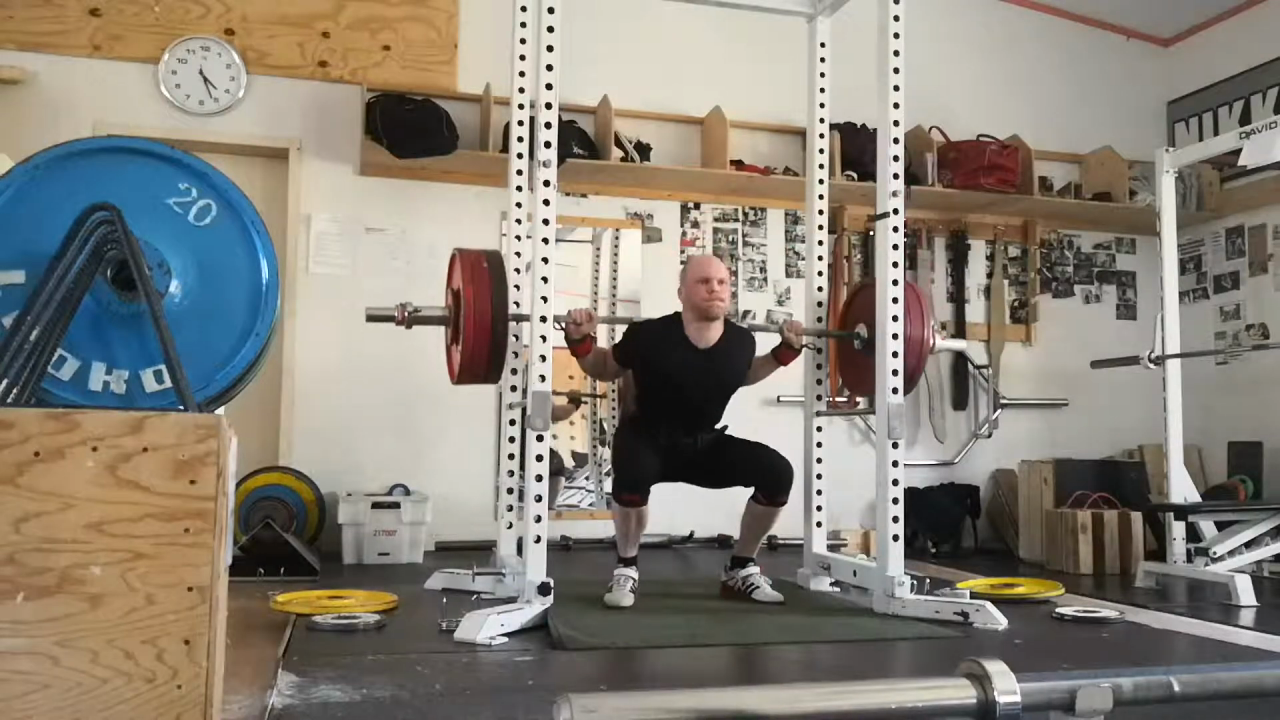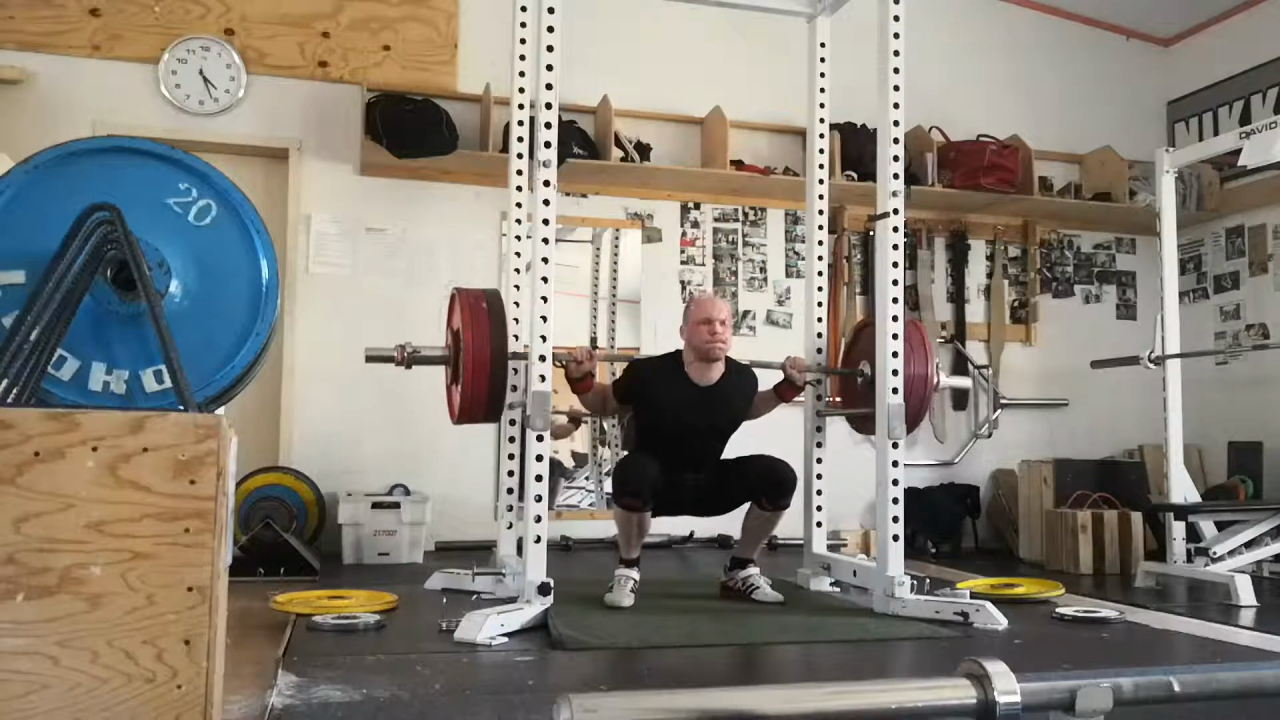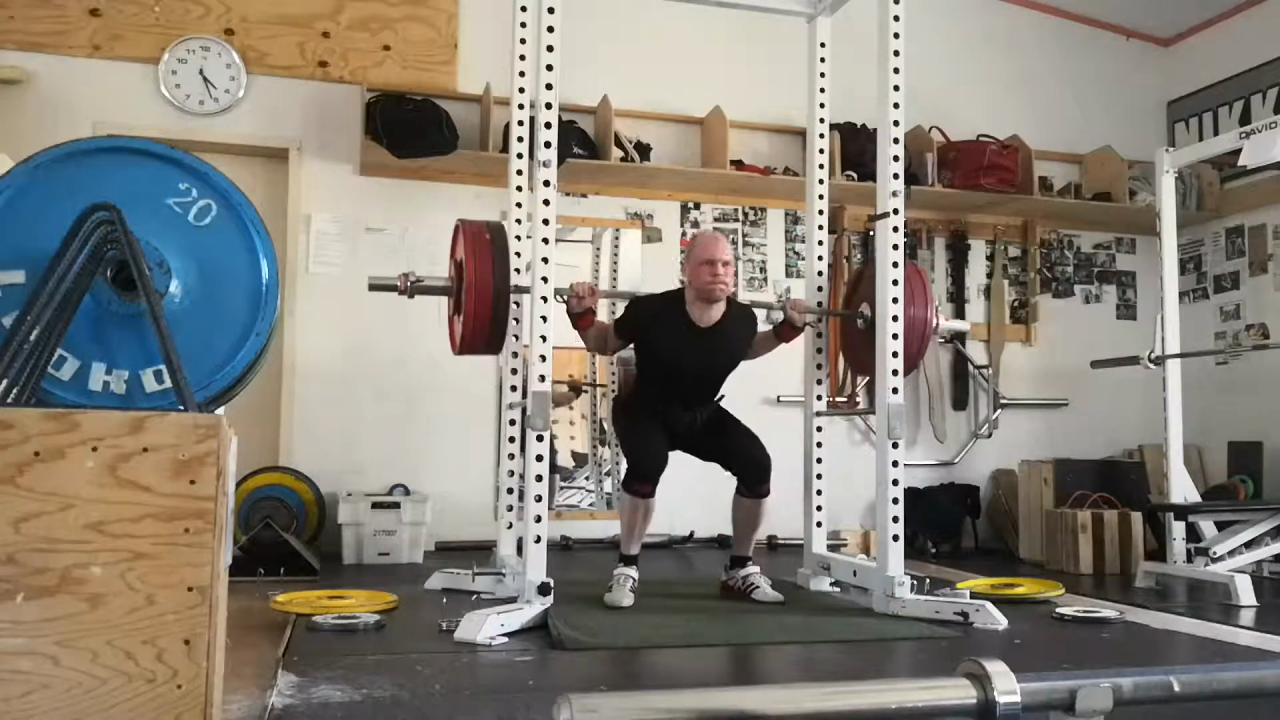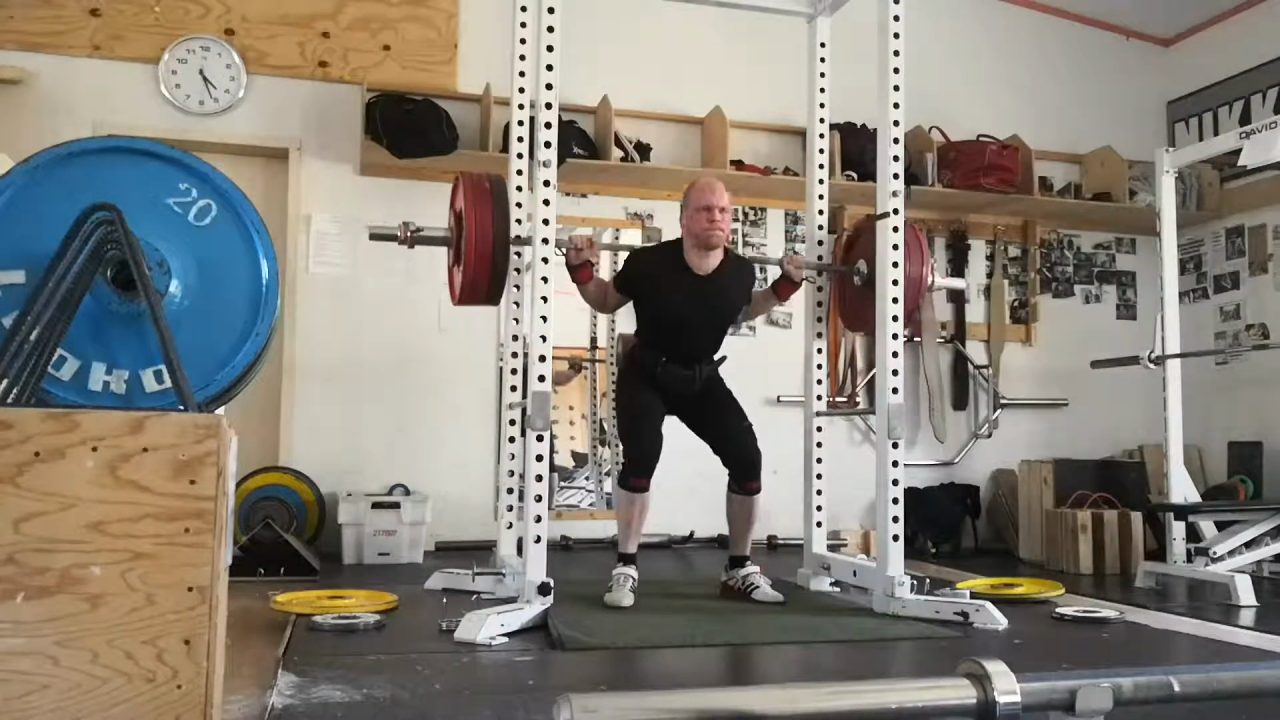
dt=0.5s
person 1, frame 1
left shoulder: (740, 342)
right shoulder: (650, 336)
right elbow: (605, 370)
left wrist: (785, 351)
right wrist: (581, 341)
left hip: (706, 444)
right hip: (648, 439)
left knee: (778, 473)
right knee: (634, 473)
left ankle: (740, 570)
right ankle: (626, 570)
person 1, frame 2
left shoulder: (742, 379)
right shoulder: (650, 374)
right elbow: (606, 405)
left wrist: (788, 388)
right wrist: (580, 379)
left hip: (708, 483)
right hip: (652, 476)
left knee: (781, 477)
right knee: (634, 475)
left ankle: (739, 571)
right ankle: (628, 570)
person 1, frame 3
left shoulder: (742, 319)
right shoulder: (651, 312)
right elbow: (606, 344)
left wrist: (788, 329)
right wrist: (582, 315)
left hip: (702, 415)
right hip: (644, 412)
left knee: (756, 463)
right knee: (646, 464)
left ankle: (739, 569)
right ankle: (627, 568)
person 1, frame 4
left shoulder: (740, 271)
right shoulder: (649, 263)
right elbow: (606, 302)
left wrist: (785, 285)
right wrist: (580, 269)
left hip: (702, 379)
right hip: (645, 377)
left knee: (747, 459)
right knee: (641, 458)
left ankle: (739, 571)
right ankle: (625, 570)
